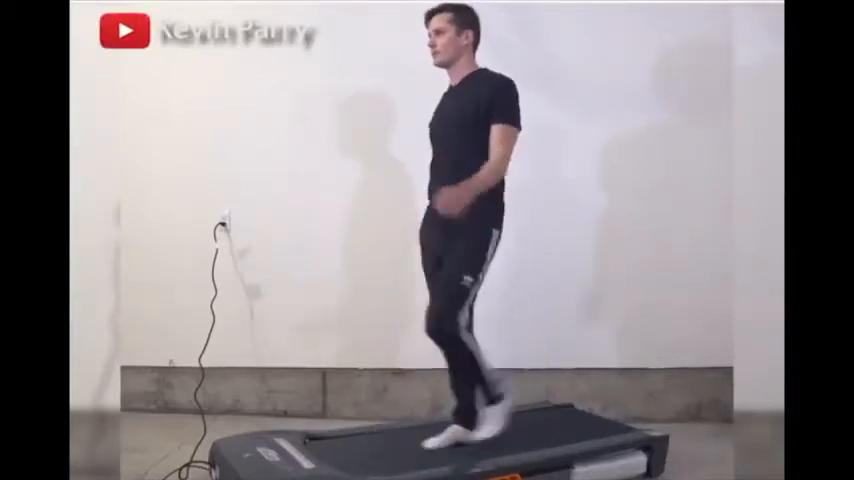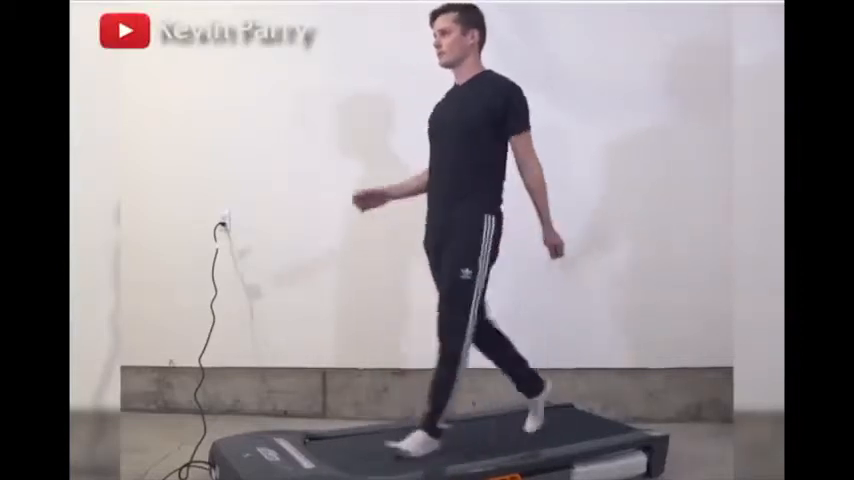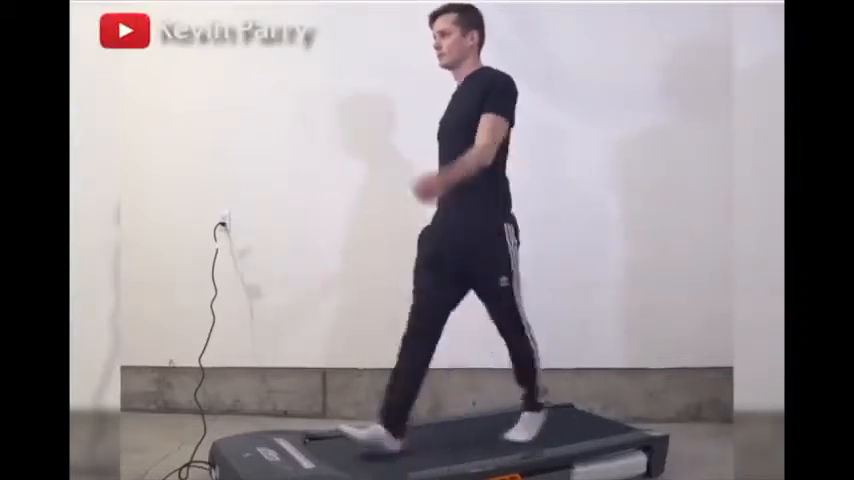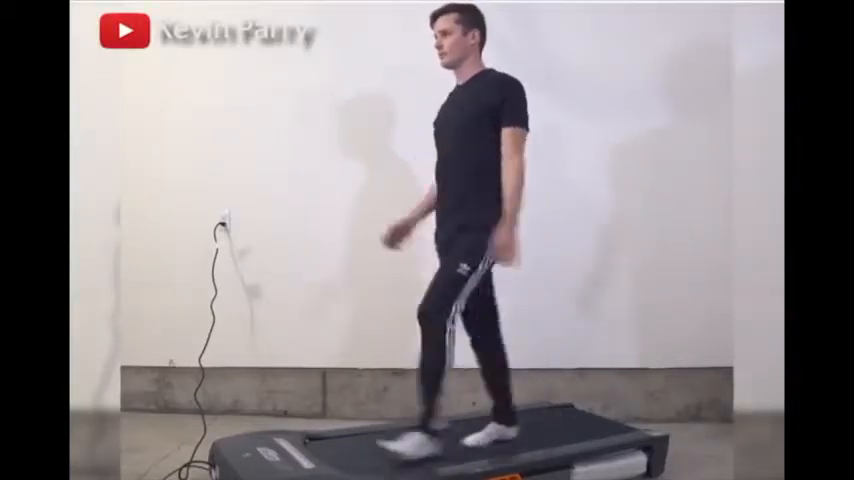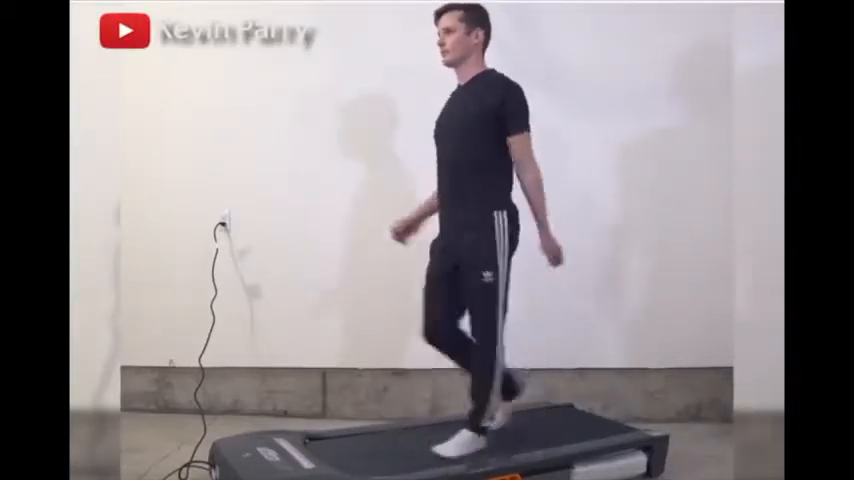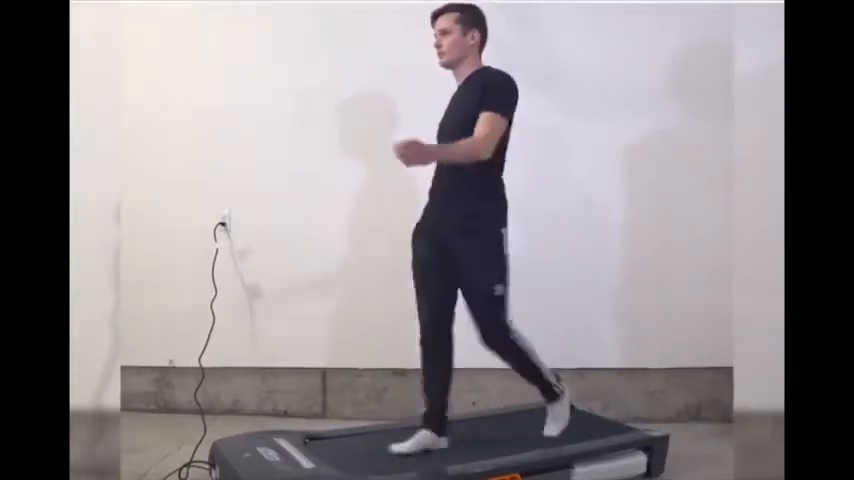
dt=0.2s
person 1, frame 1
left shoulder: (497, 88)
right shoulder: (447, 101)
left elbow: (500, 160)
left wrist: (463, 193)
left hip: (478, 228)
right hip: (438, 227)
left knee: (444, 322)
right knee: (442, 323)
left ankle: (494, 397)
right ankle: (465, 420)
person 1, frame 2
left shoulder: (504, 93)
right shoulder: (445, 105)
left elbow: (527, 164)
left wrist: (547, 227)
right wrist: (389, 193)
left hip: (477, 226)
right hip: (442, 227)
left knee: (454, 326)
right knee: (471, 324)
left ankle: (431, 428)
right ankle: (534, 388)
person 1, frame 3
left shoulder: (497, 85)
right shoulder: (459, 97)
left elbow: (486, 151)
left wrist: (443, 178)
left hip: (487, 230)
right hip: (445, 230)
left knee: (510, 324)
right knee: (420, 327)
left ankle: (532, 406)
right ankle: (391, 428)
person 1, frame 4
left shoulder: (503, 89)
right shoulder: (452, 101)
left elbow: (513, 160)
left wrist: (507, 226)
right wrist: (411, 220)
left hip: (481, 230)
right hip: (451, 231)
left knee: (435, 316)
right knee: (483, 327)
left ankle: (427, 431)
right ankle: (505, 420)
person 1, frame 5
left shoulder: (503, 91)
right shoulder: (455, 101)
left elbow: (525, 165)
left wrist: (544, 232)
right wrist: (418, 215)
left hip: (490, 228)
right hip: (452, 232)
left knee: (486, 329)
right knee: (436, 328)
left ankle: (477, 427)
right ankle: (506, 389)
person 1, frame 6
left shoulder: (495, 85)
right shoulder: (462, 94)
left elbow: (482, 147)
left wrist: (430, 152)
left hip: (477, 233)
right hip: (436, 230)
left knee: (493, 331)
right knee: (433, 329)
left ankle: (555, 395)
right ankle: (435, 428)
